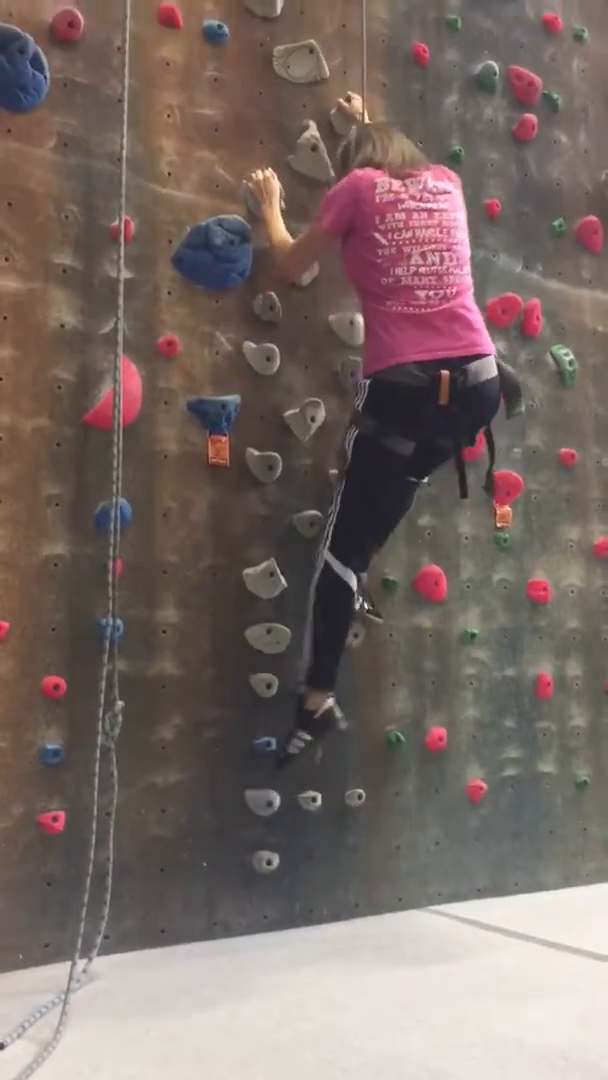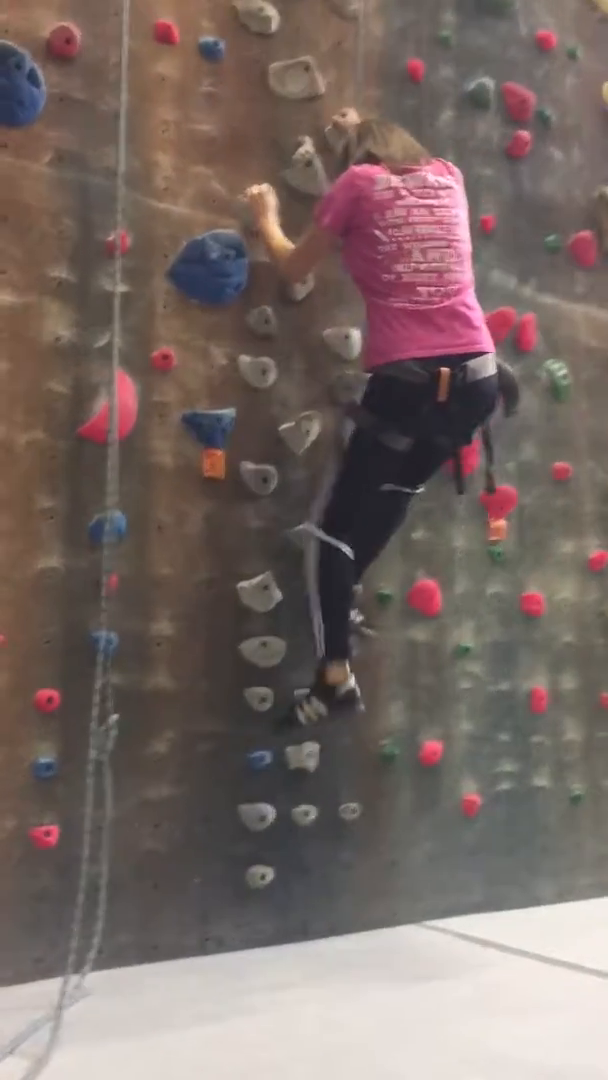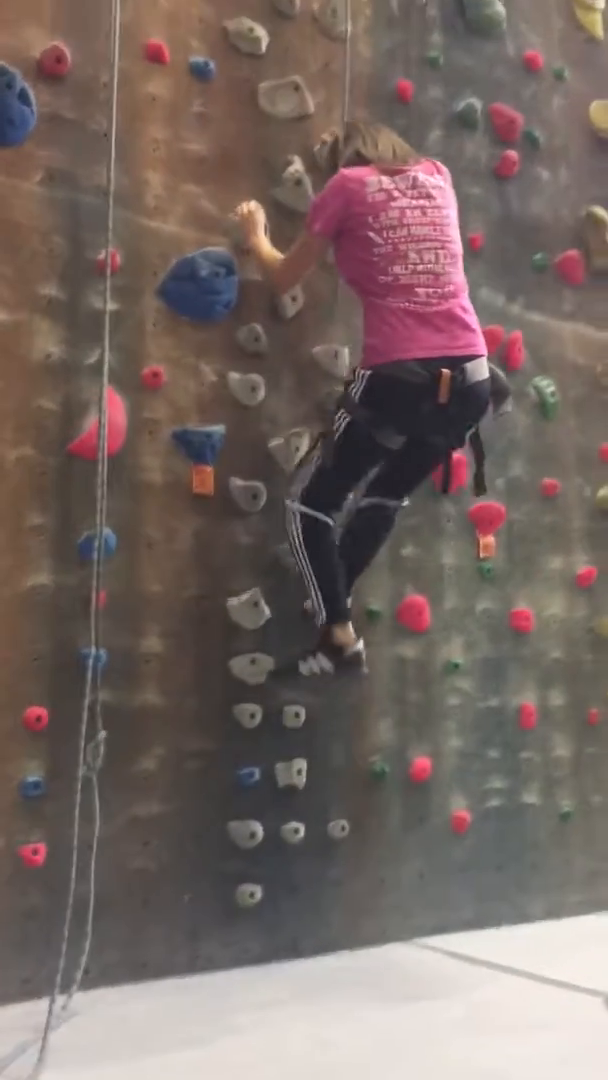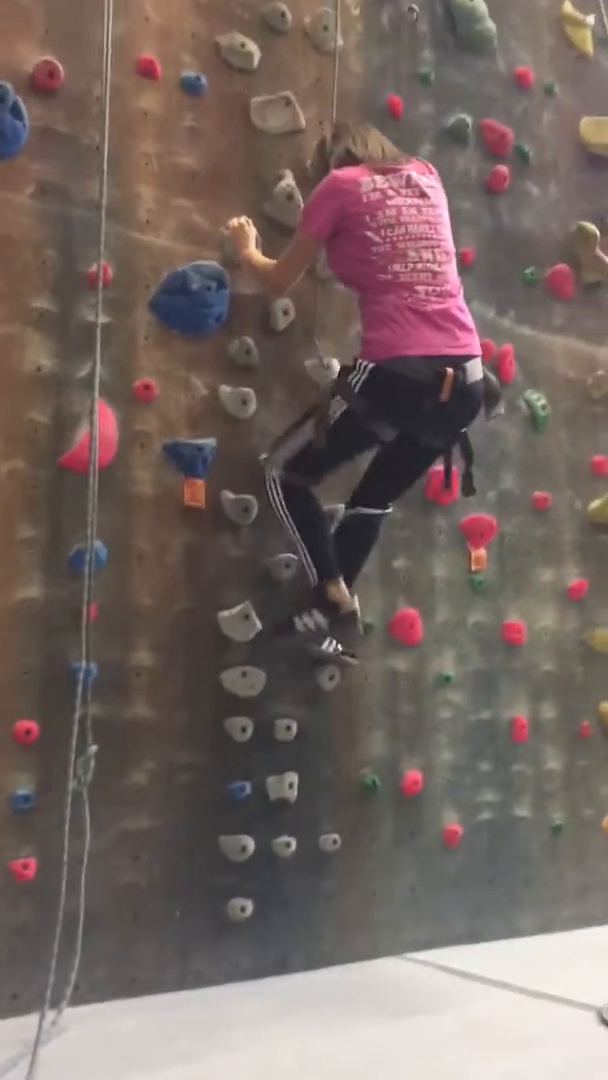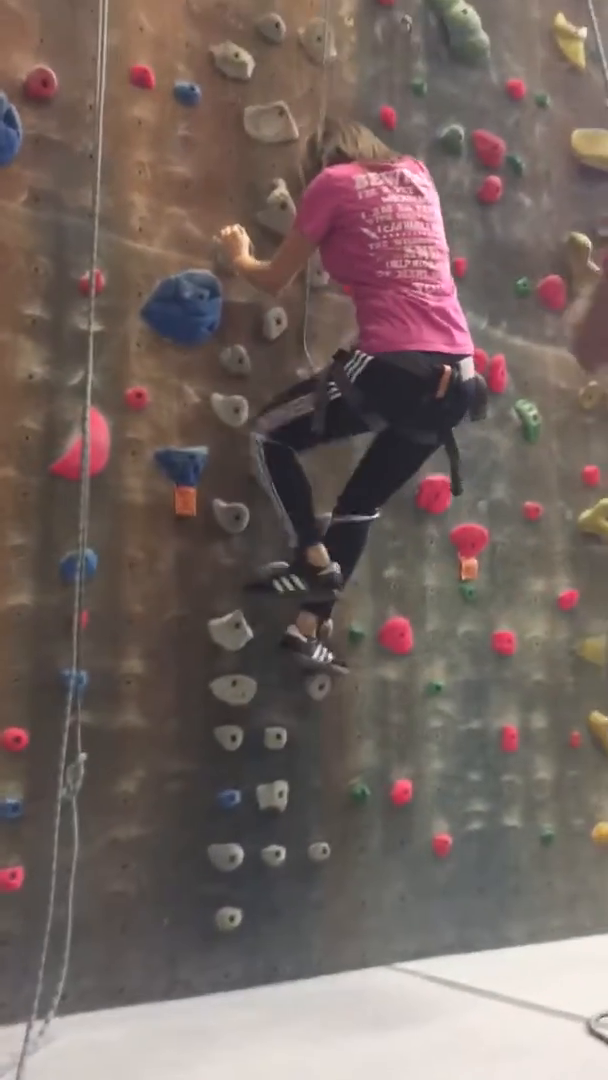
dt=0.1s
person 1, frame 1
left shoulder: (358, 185)
right shoulder: (446, 183)
left elbow: (289, 264)
left wrist: (269, 205)
right wrist: (365, 123)
left hip: (402, 388)
right hip: (477, 382)
left knee: (340, 549)
right knee: (402, 474)
left ankle: (316, 701)
right ankle: (357, 582)
person 1, frame 2
left shoulder: (359, 181)
right shoulder: (447, 175)
left elbow: (293, 267)
left wrist: (266, 217)
right wrist: (363, 130)
left hip: (403, 381)
right hip: (477, 377)
left knee: (333, 528)
right knee: (398, 483)
left ankle: (334, 675)
right ankle: (341, 595)
person 1, frame 3
left shoulder: (347, 184)
right shoulder: (436, 177)
left elbow: (282, 277)
left wrist: (254, 237)
right wrist: (352, 138)
left hip: (399, 378)
right hip: (470, 379)
left knee: (308, 502)
right knee: (386, 495)
left ankle: (339, 638)
right ankle: (333, 603)
person 1, frame 4
left shoulder: (340, 184)
right shoulder: (426, 176)
left elbow: (281, 280)
left wrist: (247, 251)
left hip: (395, 372)
right hip: (464, 377)
left knee: (287, 473)
right knee: (374, 499)
left ankle: (335, 598)
right ankle: (328, 621)
person 1, frame 5
left shoulder: (332, 182)
right shoulder: (417, 175)
left elbow: (274, 280)
left wrist: (239, 257)
left hip: (391, 368)
right hip: (457, 375)
left knee: (269, 431)
right knee: (361, 504)
left ankle: (314, 561)
right ankle: (313, 626)
